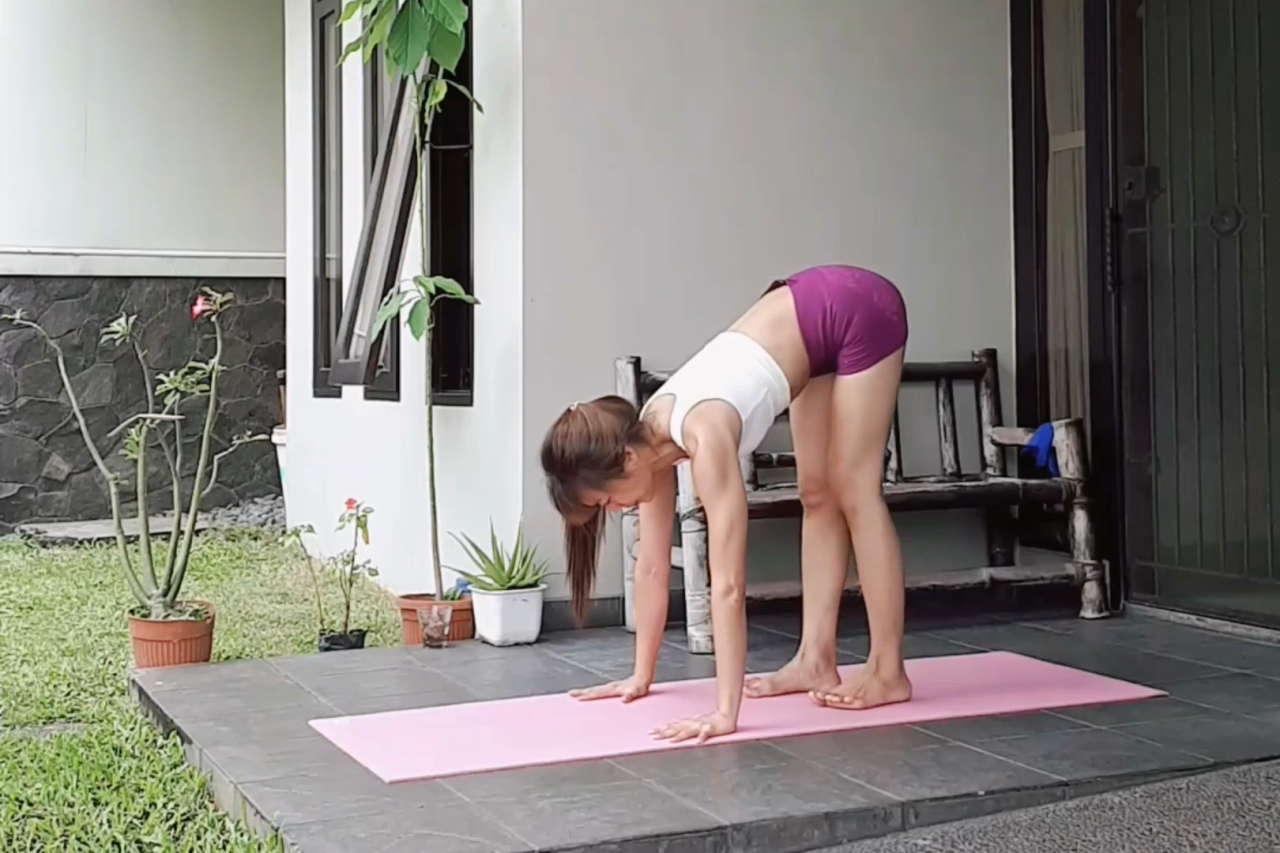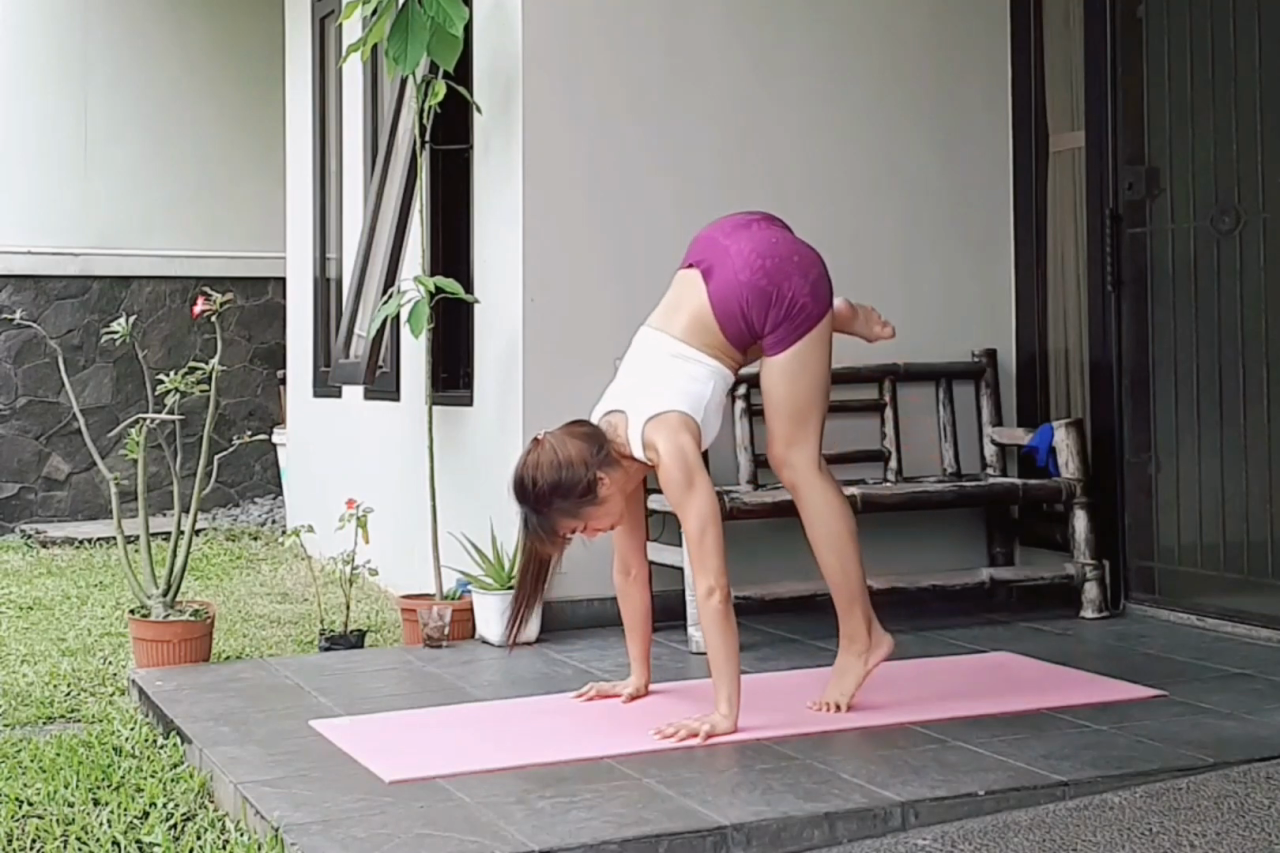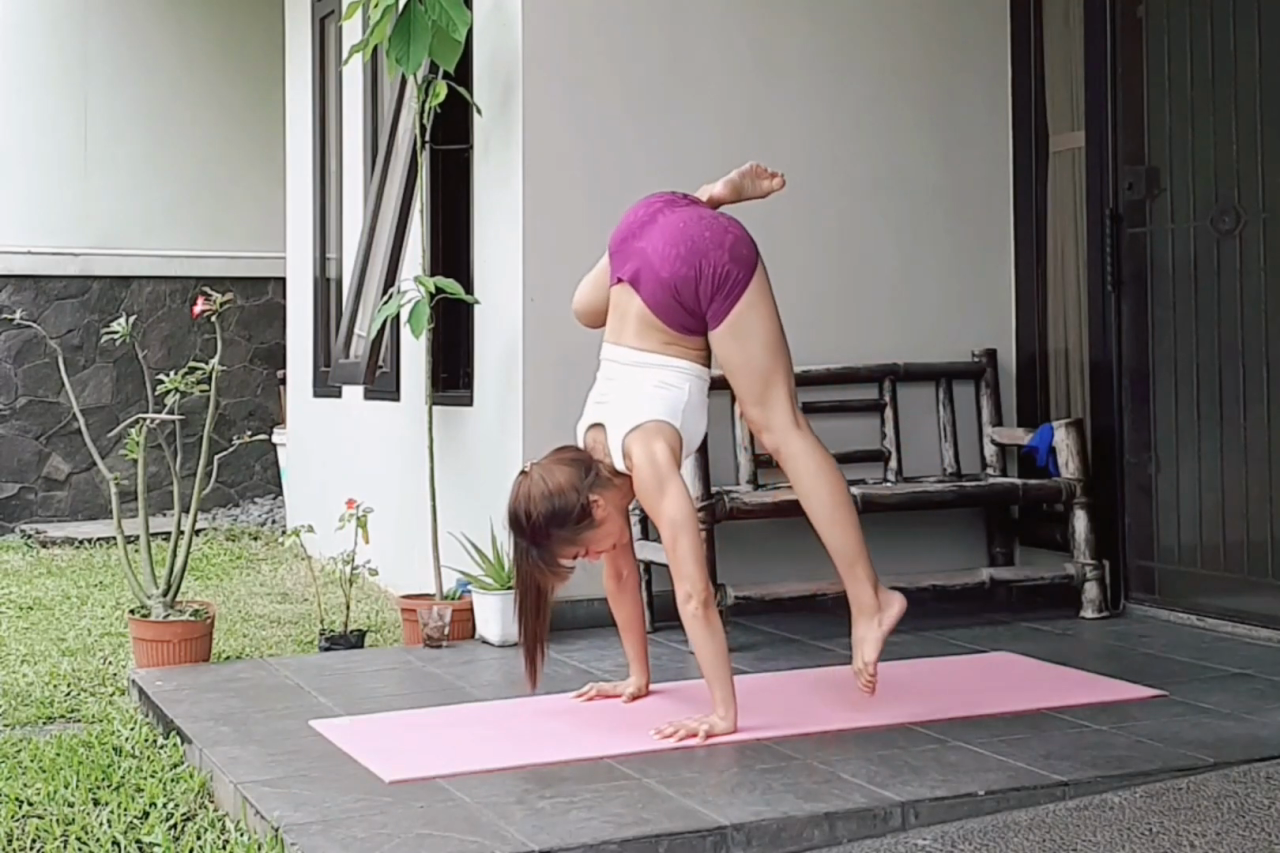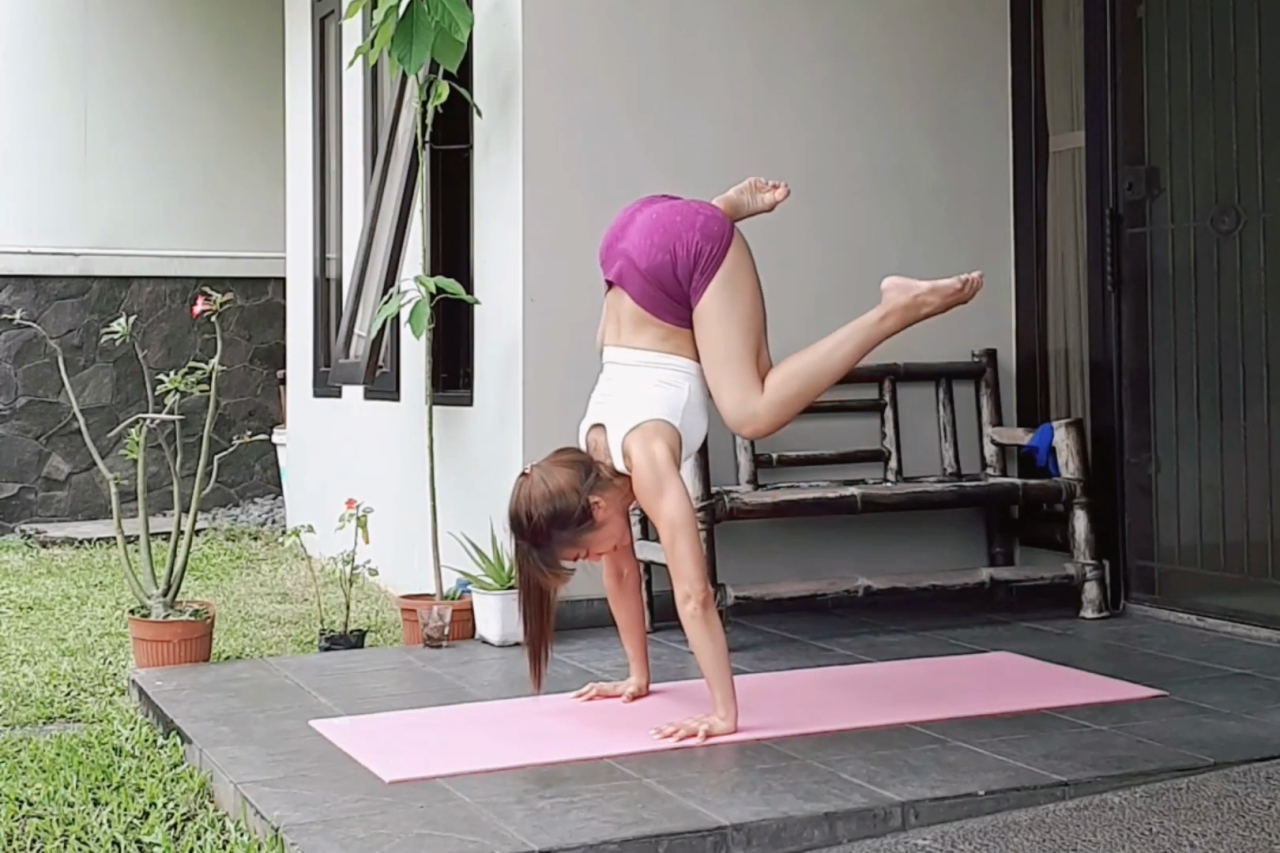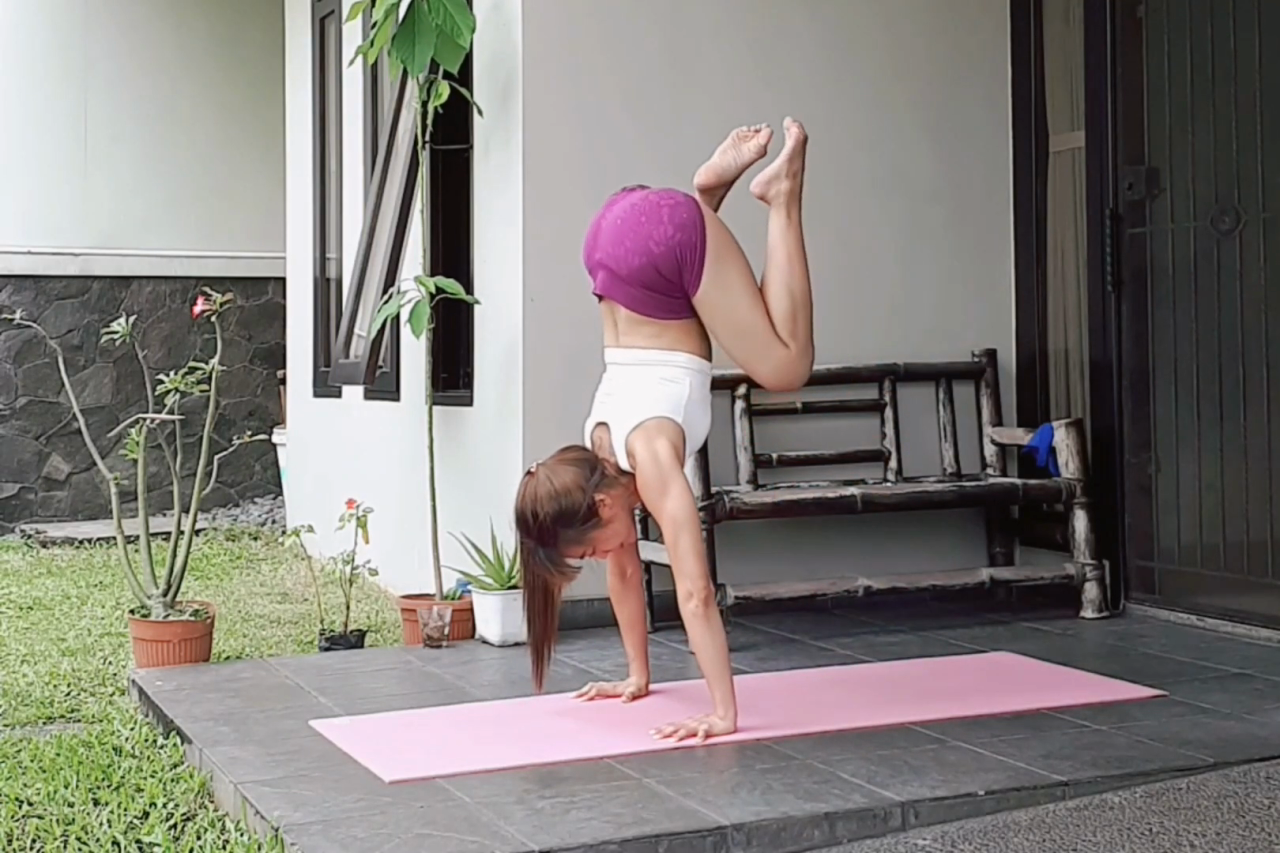
dt=1s
person 1, frame 1
left shoulder: (702, 434)
right shoulder: (650, 435)
left elbow: (727, 583)
right elbow: (651, 566)
left wrist: (726, 712)
right wrist: (640, 675)
left hip: (860, 310)
right hip: (812, 311)
left knee: (854, 489)
right knee: (817, 492)
left ankle: (888, 671)
right ankle: (816, 661)
person 1, frame 2
left shoulder: (663, 441)
right shoulder: (606, 443)
left elbow: (710, 586)
right elbow: (629, 568)
left wrist: (725, 711)
right wrist: (637, 677)
left hip: (776, 273)
right hip: (726, 254)
left knee: (796, 464)
left ankle: (862, 637)
right ankle: (831, 318)
person 1, frame 3
left shoulder: (643, 459)
right shoulder: (594, 460)
left elbow: (694, 596)
right elbow: (621, 573)
left wrist: (723, 712)
right wrist: (637, 677)
left hip: (704, 256)
left knee: (779, 430)
right knee: (587, 310)
person 1, frame 4
left shoulder: (643, 455)
right shoulder: (596, 462)
left elbow: (694, 596)
right elbow: (622, 572)
left wrist: (724, 712)
right wrist: (638, 677)
left ankle: (898, 309)
right ankle: (727, 207)
person 1, frame 5
left shoulder: (647, 456)
right shoulder: (603, 460)
left elbow: (695, 593)
right elbow: (625, 572)
left wrist: (723, 712)
right wrist: (638, 676)
left ankle: (781, 194)
right ankle: (711, 185)
